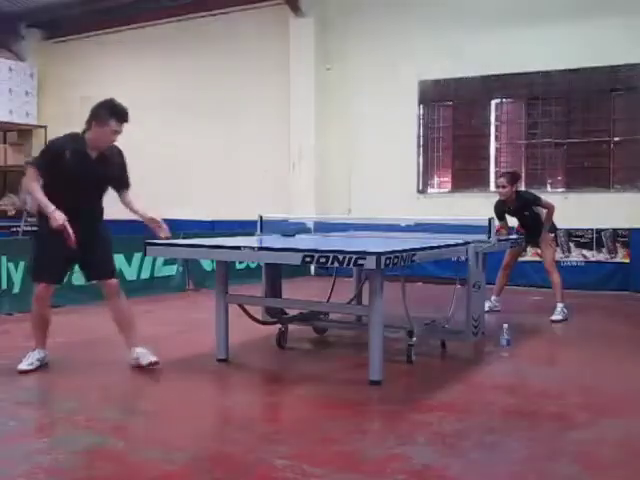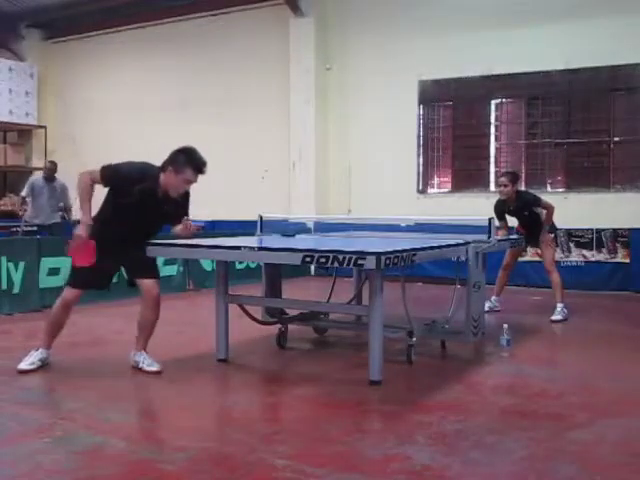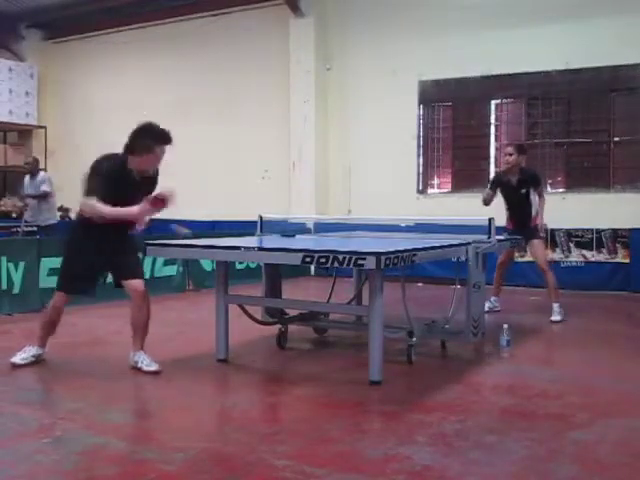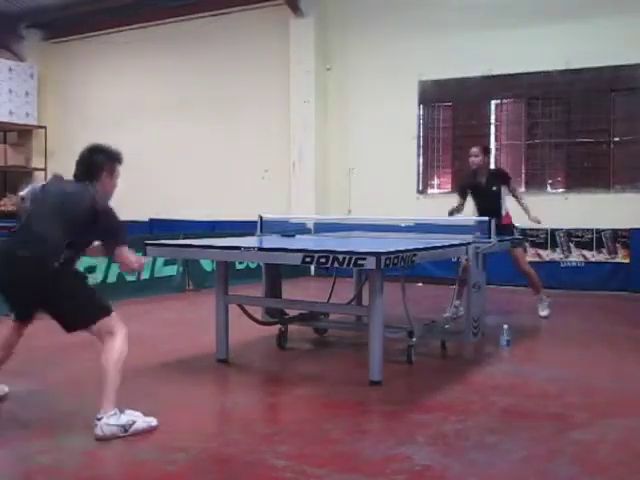
dt=1s
person 1, frame 1
left shoulder: (114, 157)
right shoulder: (60, 147)
left elbow: (124, 194)
right elbow: (29, 179)
left wrist: (146, 216)
right wrist: (50, 210)
left hip: (91, 229)
right hip: (54, 228)
left knee: (112, 288)
right knee: (42, 292)
left ankle: (136, 350)
right ankle: (39, 351)
person 1, frame 2
left shoulder: (180, 197)
right shoulder: (134, 173)
left elbow: (176, 226)
right elbow: (87, 176)
left wrist: (185, 229)
right wrist: (84, 220)
left hip: (137, 245)
right hip: (101, 240)
left knee: (152, 294)
right knee: (69, 297)
left ankle: (139, 353)
right ankle: (43, 350)
person 1, frame 3
left shoulder: (149, 175)
right shoulder: (105, 167)
right elbow: (88, 208)
left wrist: (143, 213)
right wrist: (130, 212)
left hip: (120, 239)
right hip: (87, 239)
left knee: (139, 291)
right knee: (61, 298)
left ankle: (138, 353)
right ankle: (38, 347)
person 1, frame 4
left shoulder: (49, 188)
right shoulder: (98, 206)
right elbow: (128, 263)
right wrist: (139, 260)
right hip: (45, 268)
right knee: (115, 332)
right ankle: (109, 416)
person 2, frame 1
left shoulder: (526, 197)
right shoulder: (499, 206)
left elbow: (551, 208)
right elbow: (504, 229)
left wrist: (544, 232)
right wrist: (500, 232)
left hip: (543, 230)
right hip: (524, 231)
left knee: (550, 267)
right knee: (506, 265)
left ankle: (561, 307)
right ankle: (494, 301)
person 2, frame 2
left shoulder: (526, 197)
right shoulder: (499, 206)
left elbow: (550, 208)
right elbow: (504, 228)
left wrist: (544, 232)
right wrist: (501, 233)
left hip: (543, 229)
right hip: (524, 230)
left knee: (550, 267)
right knee: (506, 265)
left ankle: (561, 307)
right ankle: (494, 301)
person 2, frame 3
left shoulder: (530, 175)
right shoulder: (499, 178)
left elbow: (541, 196)
right elbow: (487, 202)
left wrist: (540, 216)
right wrist: (486, 197)
left hip: (531, 225)
right hip: (512, 226)
left knee: (543, 265)
right knee: (501, 264)
left ankle: (556, 306)
right ankle: (494, 301)
person 2, frame 4
left shoulder: (499, 174)
right shoulder: (468, 181)
left elbow: (515, 193)
right elbow: (460, 206)
left wrist: (529, 214)
right wrist: (454, 210)
left hip: (504, 225)
left knee: (523, 266)
right knee: (466, 266)
left ankle: (542, 299)
right ankle: (457, 305)
